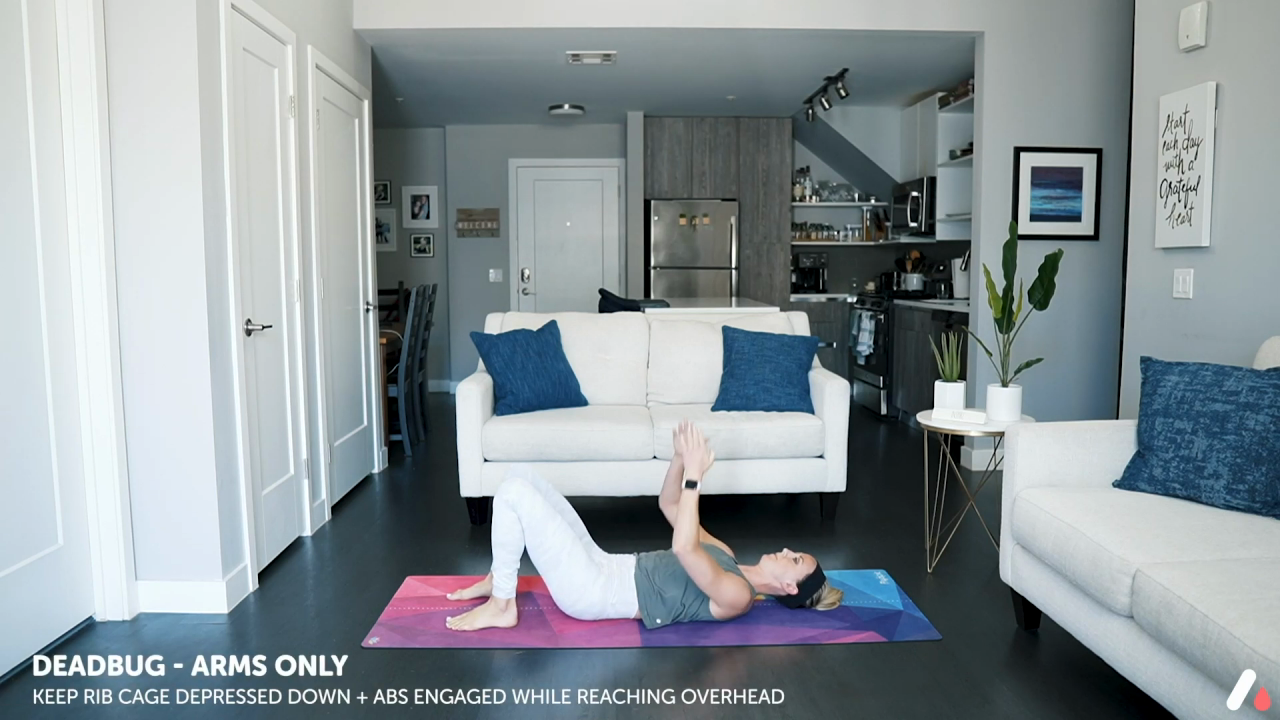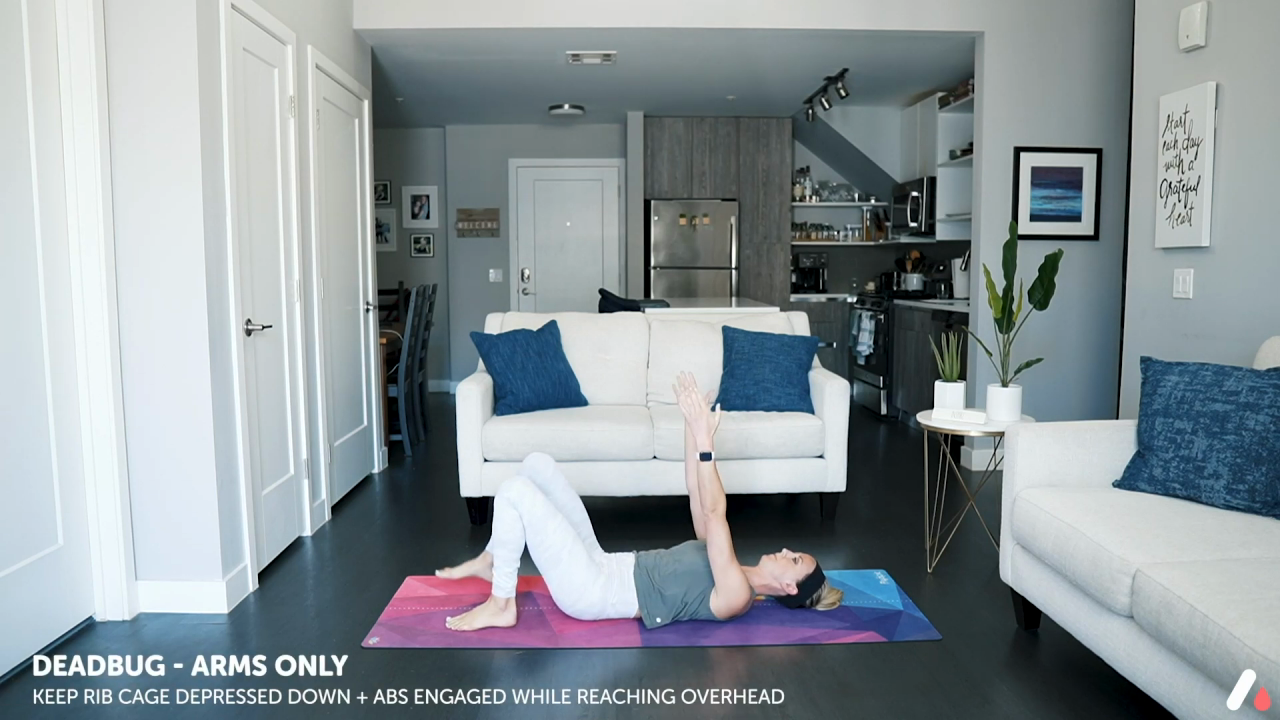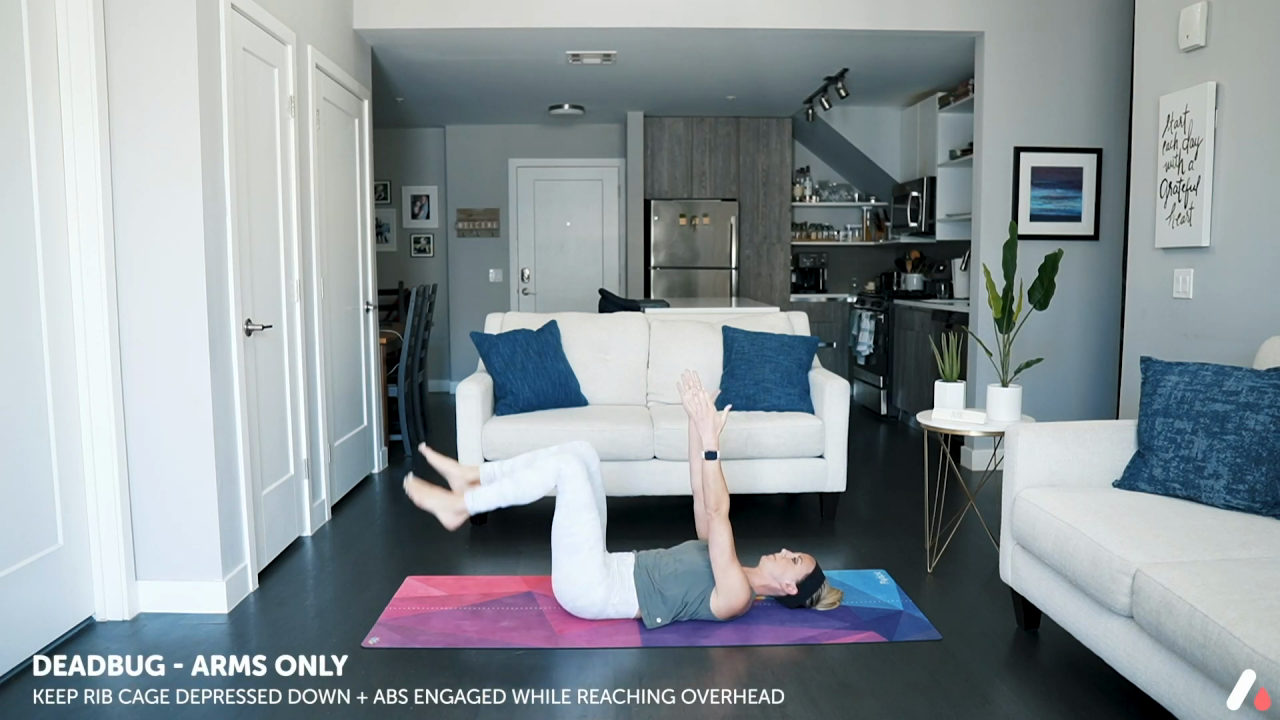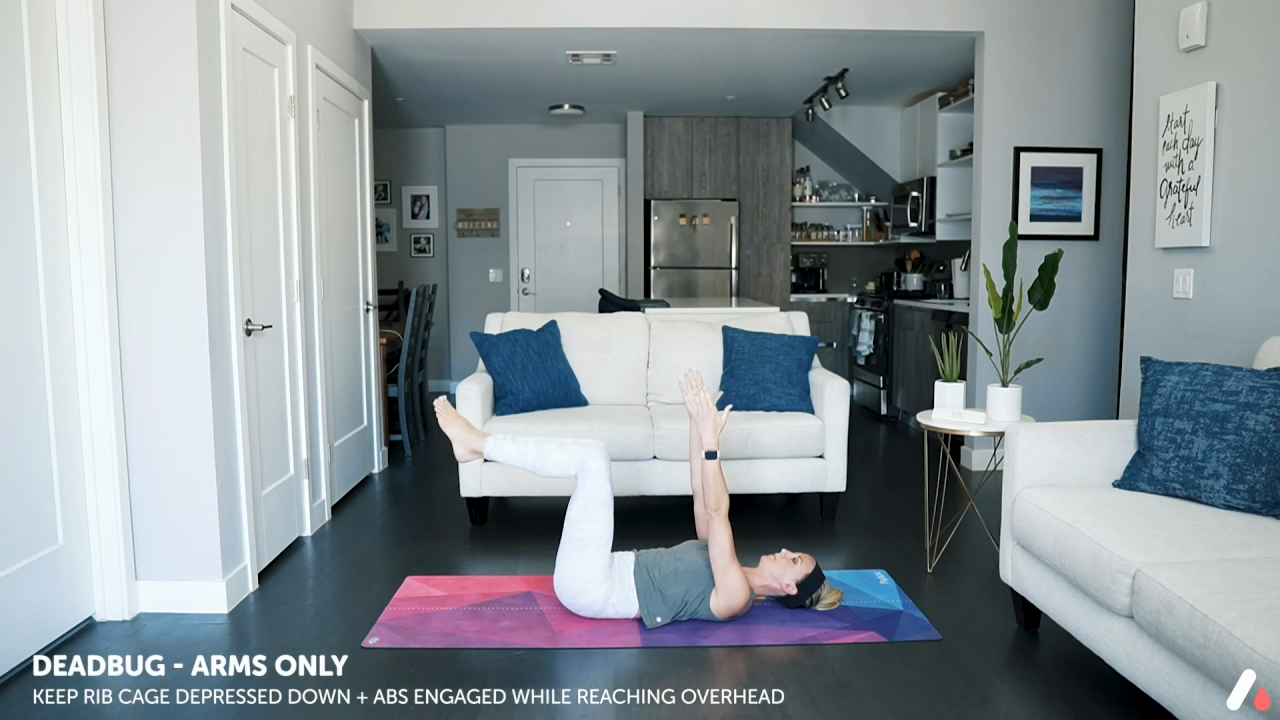
dt=0.4s
person 1, frame 1
left shoulder: (735, 596)
right shoulder: (726, 557)
left elbow: (683, 547)
right elbow: (669, 504)
left wrist: (693, 476)
right wrist: (681, 458)
left hip: (591, 590)
right hip: (602, 569)
left knee: (514, 493)
right knee: (522, 477)
left ankle: (502, 606)
right ankle: (497, 579)
person 1, frame 2
left shoulder: (736, 595)
right shoulder: (729, 566)
left elbow: (714, 513)
right elbow: (698, 495)
left wrist: (704, 441)
right wrist: (692, 423)
left hip: (587, 591)
right hip: (601, 570)
left knee: (516, 491)
right knee: (537, 464)
left ankle: (500, 605)
right ankle: (492, 560)
person 1, frame 3
left shoulder: (736, 595)
right shoulder: (725, 567)
left elbow: (717, 512)
right elbow: (702, 494)
left wrist: (711, 440)
right wrist: (696, 422)
left hip: (588, 589)
right hip: (600, 574)
left knee: (565, 465)
right knee: (579, 453)
left ankle: (462, 504)
right ankle: (471, 478)
person 1, frame 4
left shoulder: (736, 595)
right shoulder: (730, 570)
left elbow: (716, 513)
right elbow: (701, 496)
left wrist: (711, 440)
right wrist: (697, 422)
left hip: (588, 588)
right hip: (602, 576)
left knee: (592, 460)
right knee: (592, 454)
left ankle: (480, 443)
right ankle: (479, 445)
